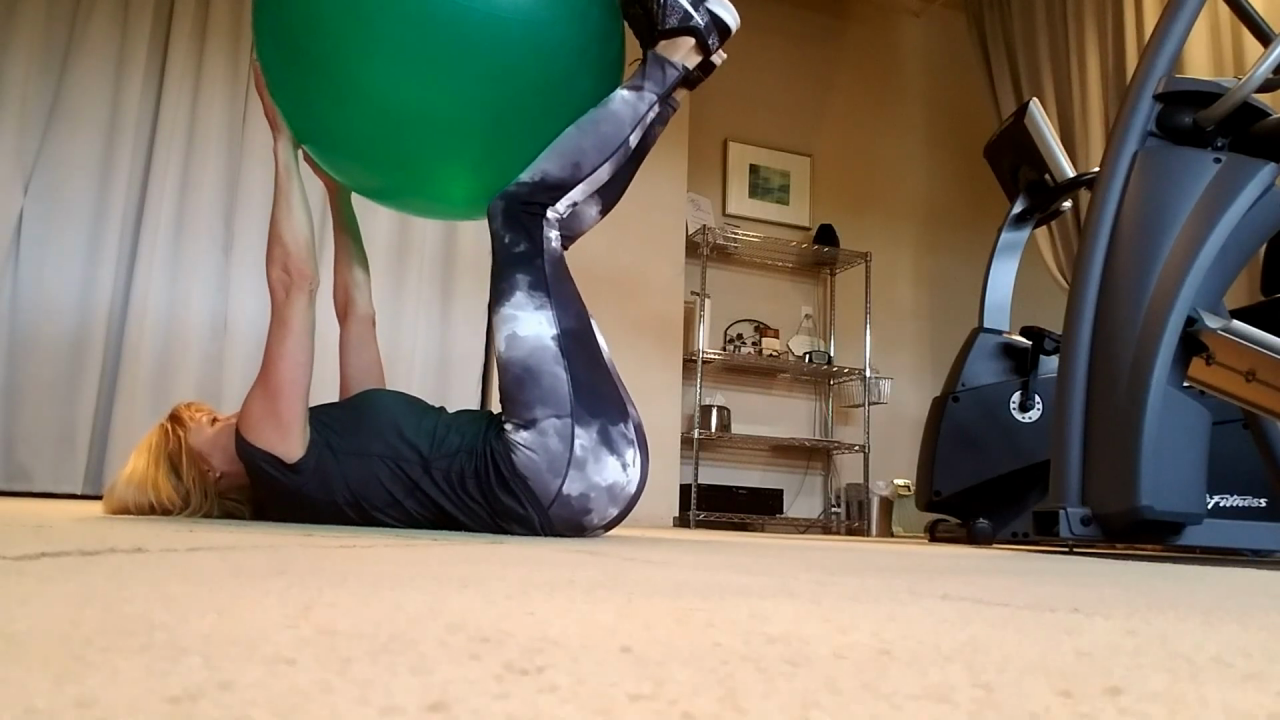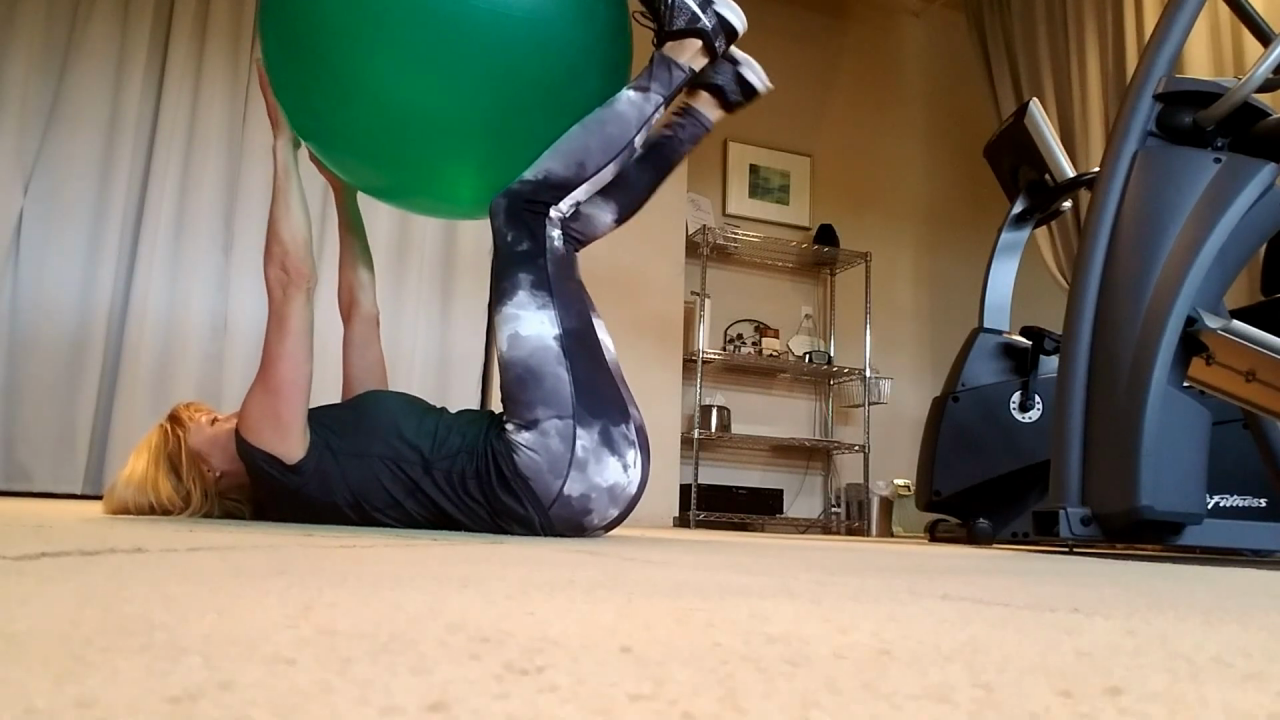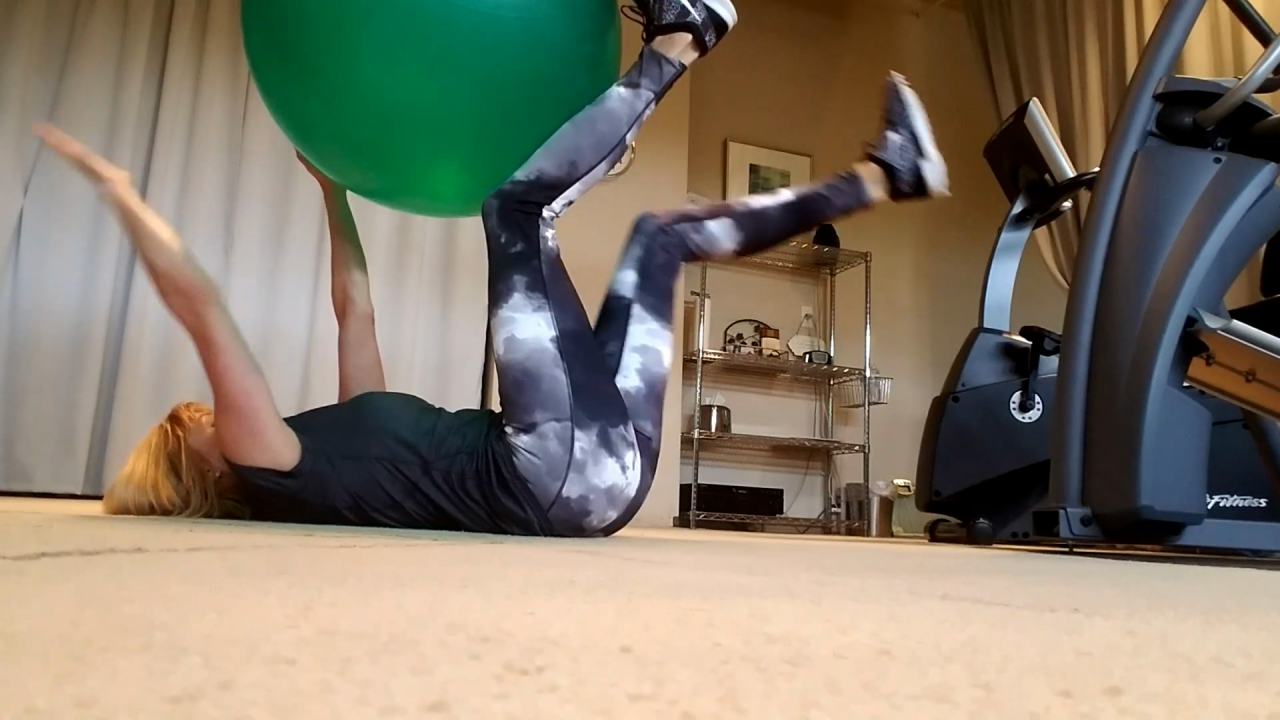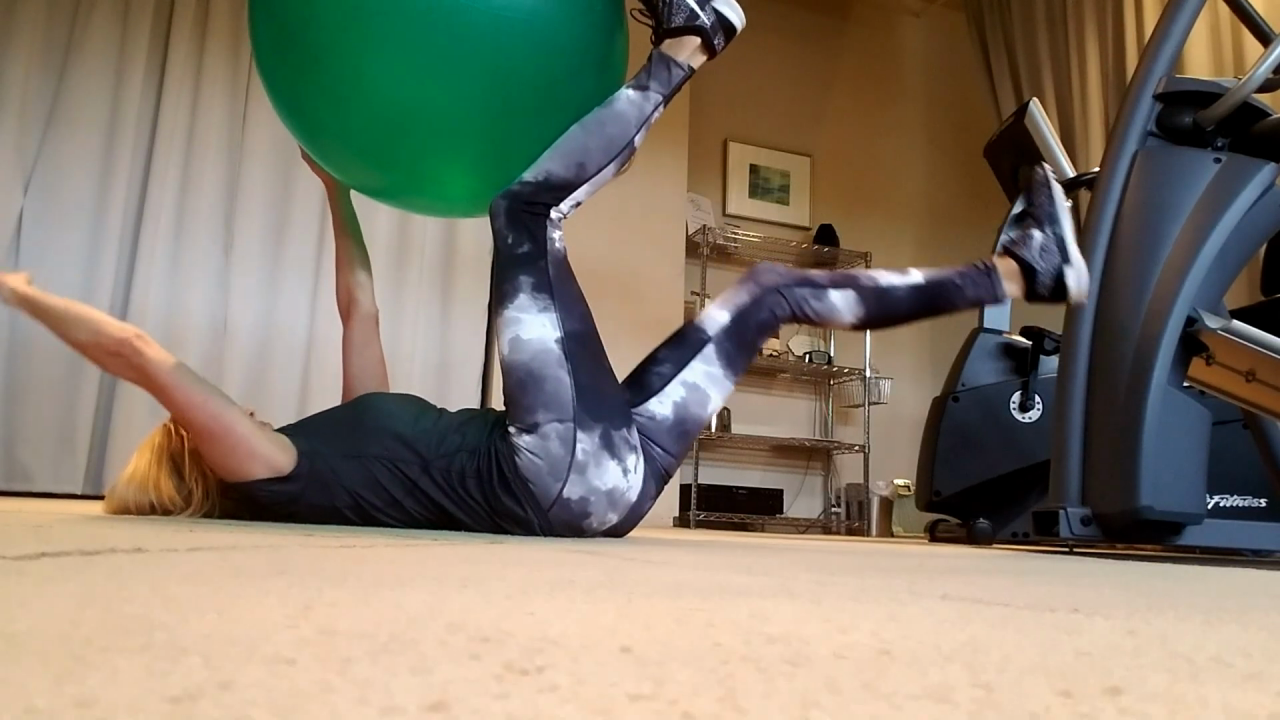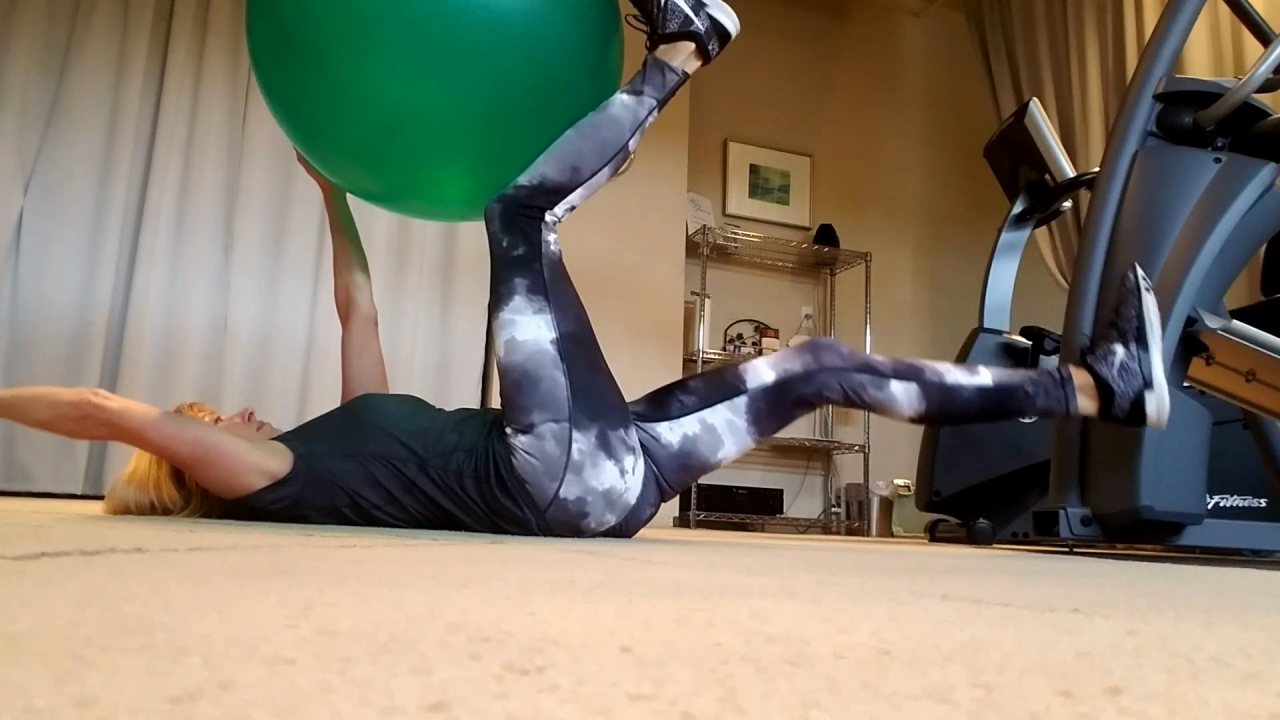
dt=0.4s
person 1, frame 1
left shoulder: (324, 442)
right shoulder: (269, 451)
left elbow: (356, 309)
right elbow: (293, 283)
left wrist: (338, 188)
right wrist: (283, 142)
left hip: (590, 459)
right hip: (565, 474)
left knee: (537, 228)
right knee: (522, 208)
left ankle: (671, 79)
person 1, frame 2
left shoulder: (322, 442)
right shoulder: (272, 456)
left elbow: (360, 311)
right elbow: (291, 283)
left wrist: (344, 189)
right wrist: (283, 139)
left hip: (589, 464)
right hip: (569, 472)
left knee: (545, 235)
right knee: (525, 209)
left ankle: (706, 96)
person 1, frame 3
left shoulder: (327, 440)
right shoulder: (264, 464)
left elbow: (355, 308)
right elbow: (201, 305)
left wrist: (332, 191)
right wrist: (118, 190)
left hip: (599, 461)
right hip: (567, 473)
left knee: (658, 238)
right knee: (516, 210)
left ankle: (879, 174)
person 1, frame 4
left shoulder: (337, 436)
right shoulder: (268, 472)
left elbow: (359, 310)
right elbow: (147, 359)
left wrist: (338, 193)
left hip: (597, 468)
right hip: (566, 476)
left knee: (768, 290)
right knee: (524, 209)
left ankle: (1014, 270)
person 1, frame 5
left shoulder: (333, 434)
right shoulder: (268, 477)
left elbow: (358, 308)
right elbow: (121, 412)
left wrist: (334, 197)
left hip: (597, 473)
right hip: (561, 475)
left knee: (813, 364)
right knee: (518, 211)
left ankle: (1091, 384)
